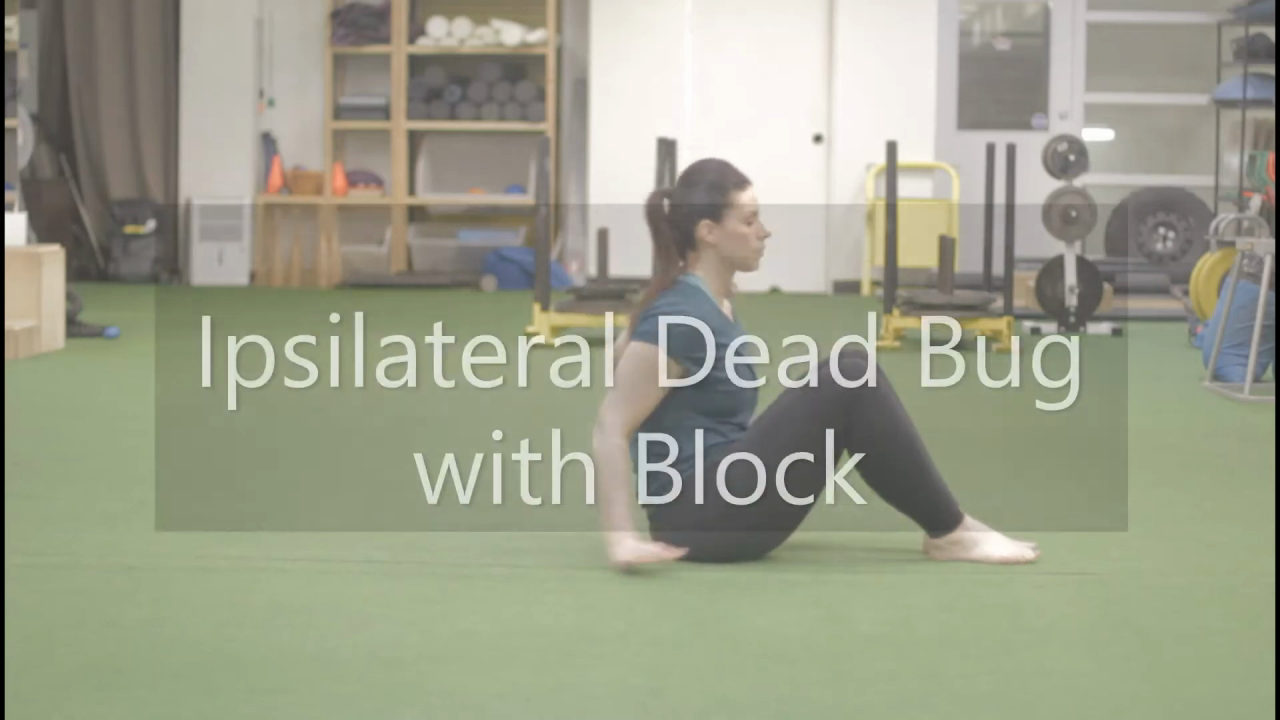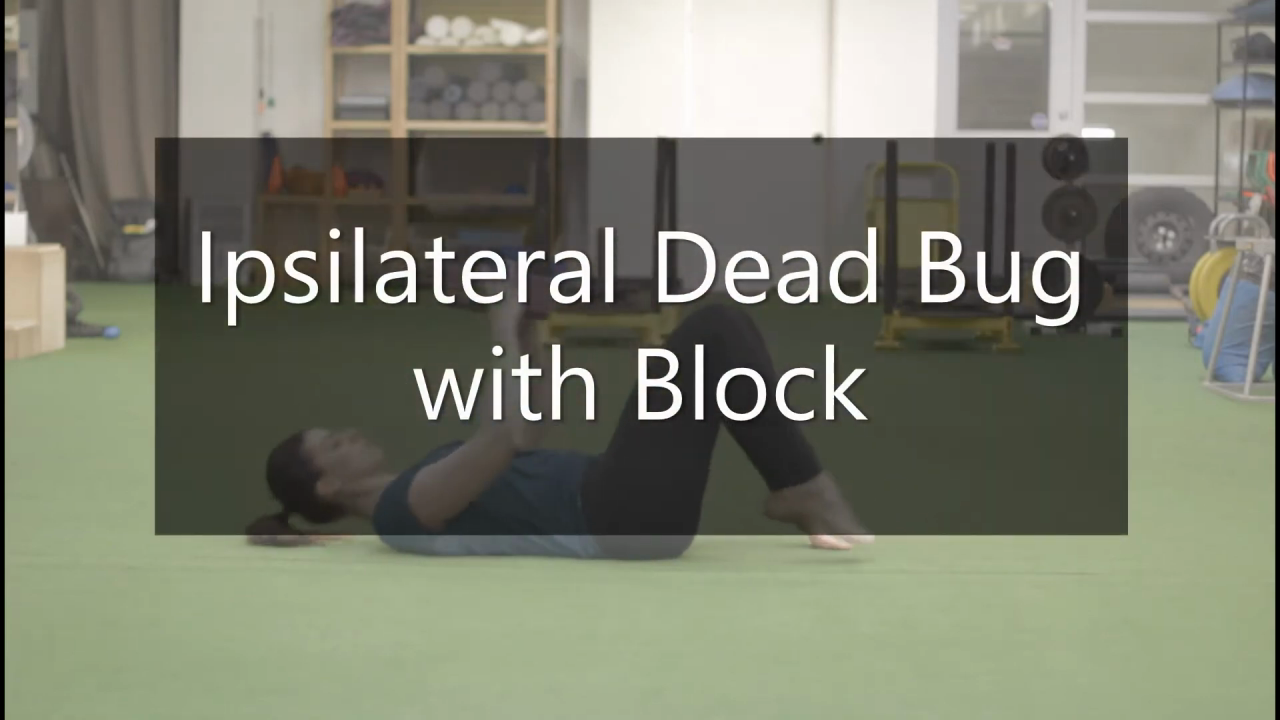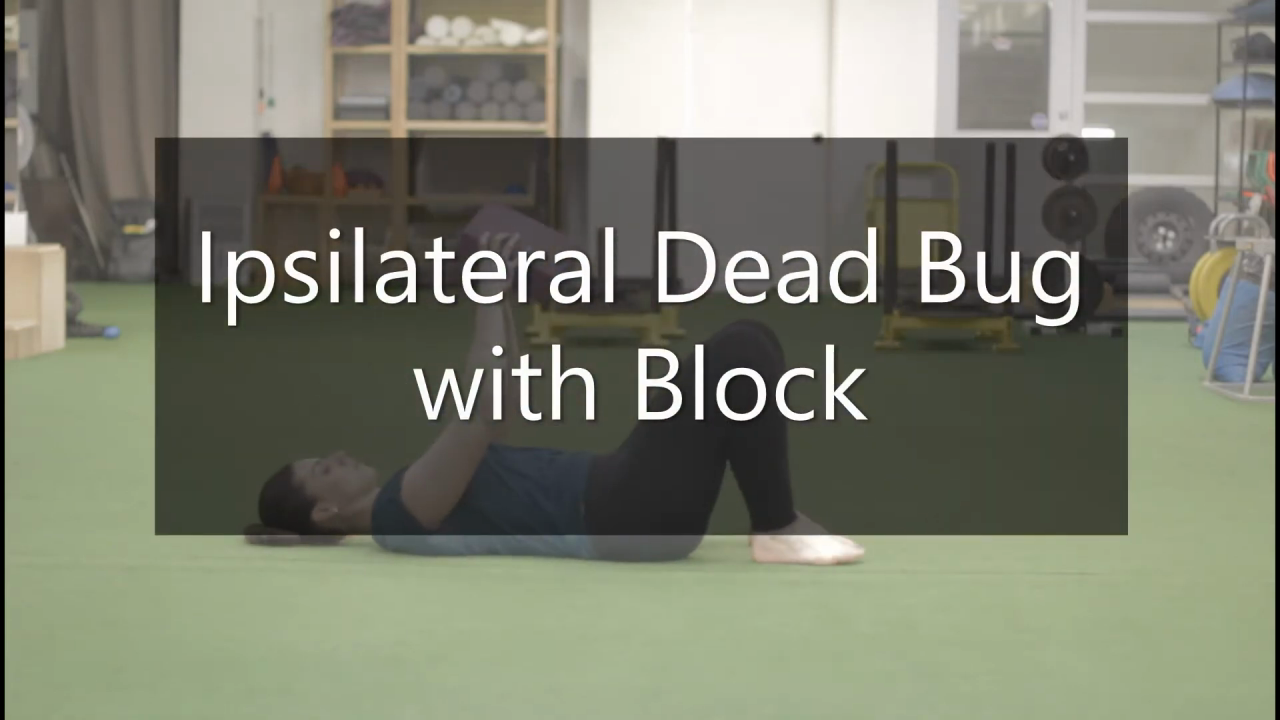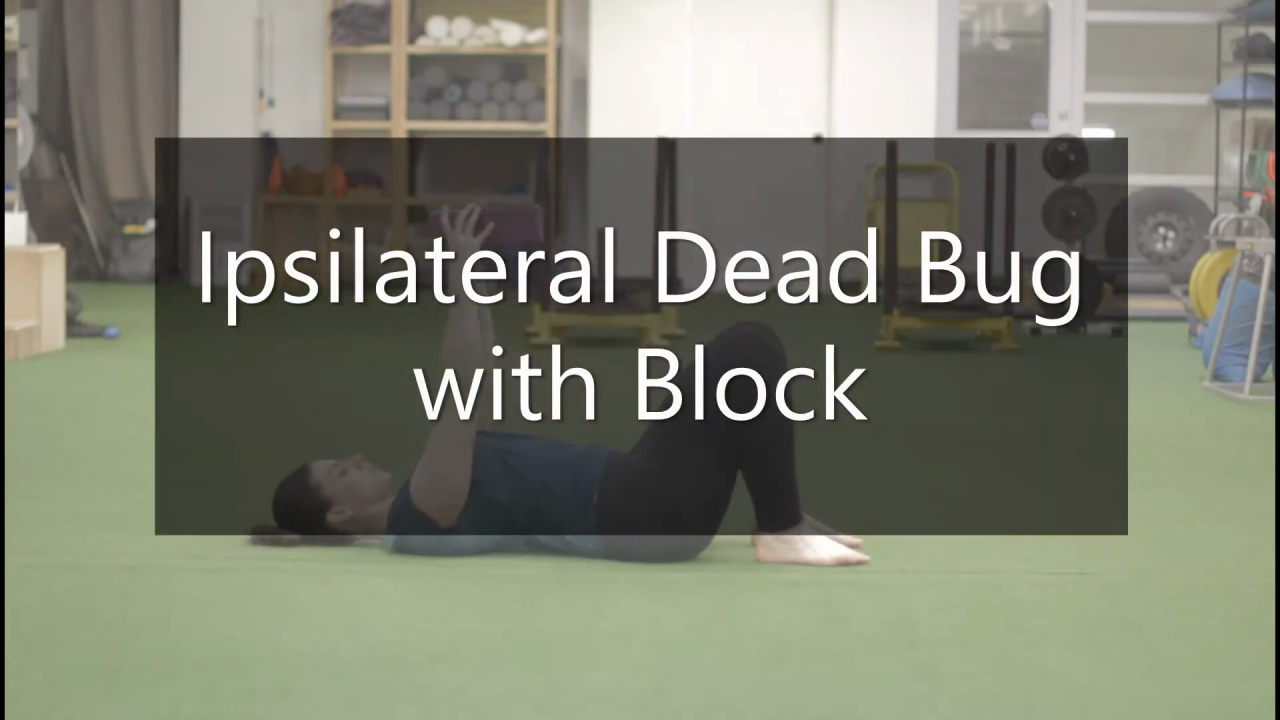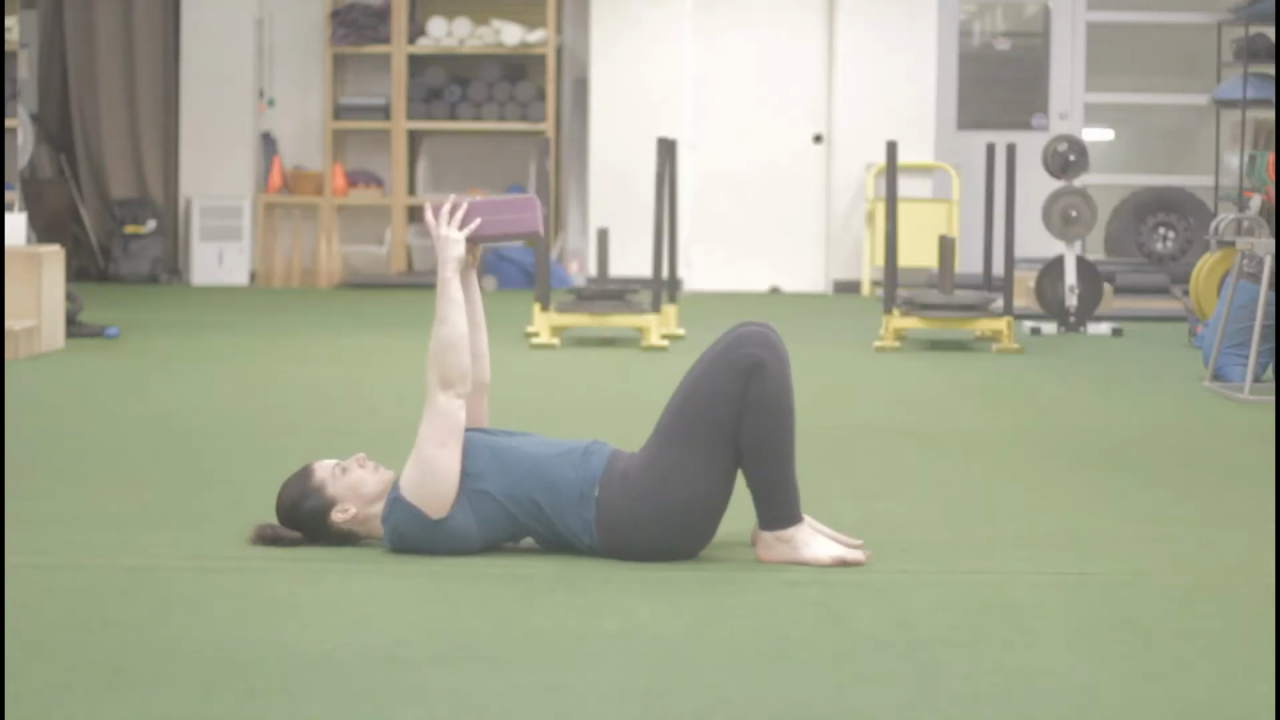
dt=1s
person 1, frame 1
left shoulder: (702, 296)
right shoulder: (682, 318)
left elbow: (622, 354)
right elbow: (610, 429)
right wrist: (622, 534)
left hip: (723, 489)
right hip: (697, 512)
left knee: (853, 367)
right knee: (851, 385)
left ankle: (948, 521)
right ankle: (950, 533)
person 1, frame 2
left shoulder: (418, 486)
right shoulder: (404, 511)
left elbow: (526, 421)
right elbow: (503, 435)
left wrist: (525, 333)
right wrist: (502, 329)
left hip: (607, 502)
right hip: (624, 519)
left knee: (722, 324)
right knee: (715, 332)
left ankle: (793, 493)
right ankle: (804, 485)
person 1, frame 3
left shoulder: (418, 495)
right shoulder: (403, 516)
left elbow: (502, 396)
right elbow: (480, 411)
left wrist: (501, 291)
right wrist: (488, 296)
left hip: (618, 496)
right hip: (630, 517)
left knee: (746, 341)
right knee: (742, 355)
left ankle: (779, 515)
right ankle: (776, 530)
person 1, frame 4
left shoulder: (426, 494)
right shoulder: (420, 521)
left elbow: (478, 388)
right wrist: (463, 274)
left hip: (630, 494)
right hip: (644, 518)
left knee: (748, 345)
right knee: (748, 351)
left ankle: (783, 519)
right ankle: (782, 532)
person 1, frame 5
left shoulder: (426, 497)
right shoulder: (414, 517)
left elbow: (473, 386)
right elbow: (447, 390)
left wrist: (467, 273)
right wrist: (446, 269)
left hip: (630, 491)
right hip: (643, 513)
left knee: (753, 344)
right knee: (753, 352)
left ankle: (780, 516)
right ankle: (782, 532)
